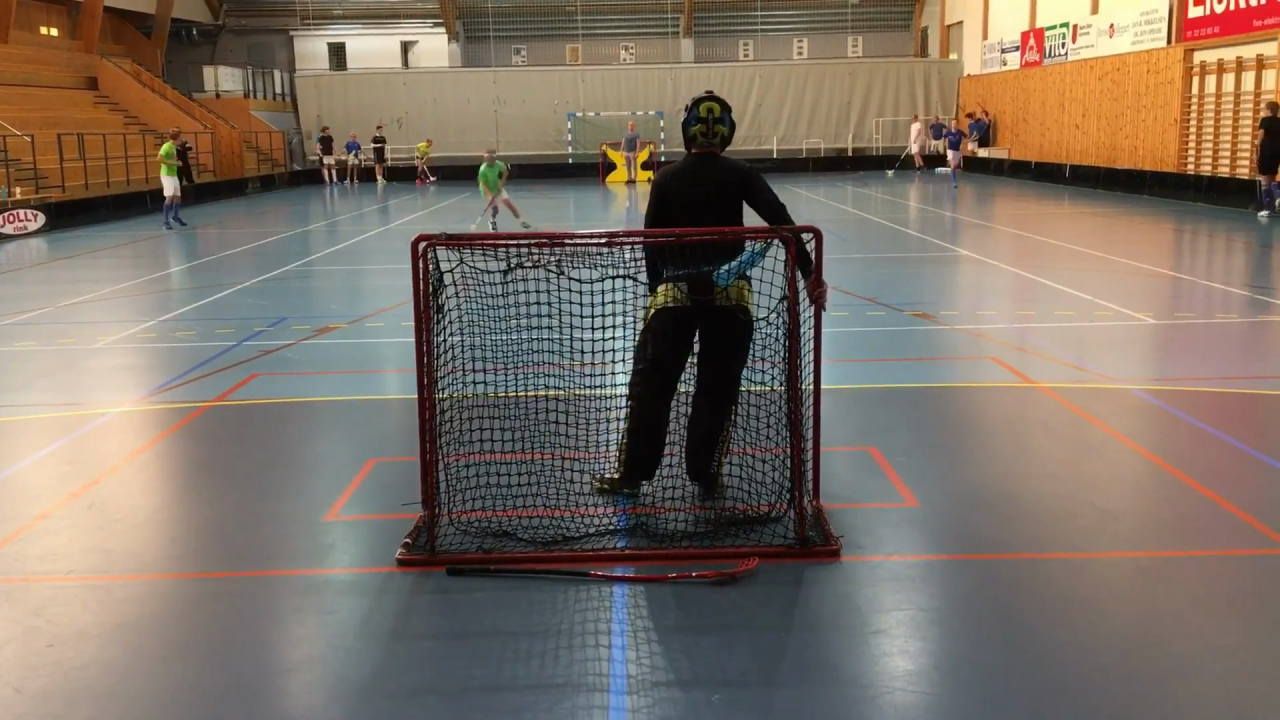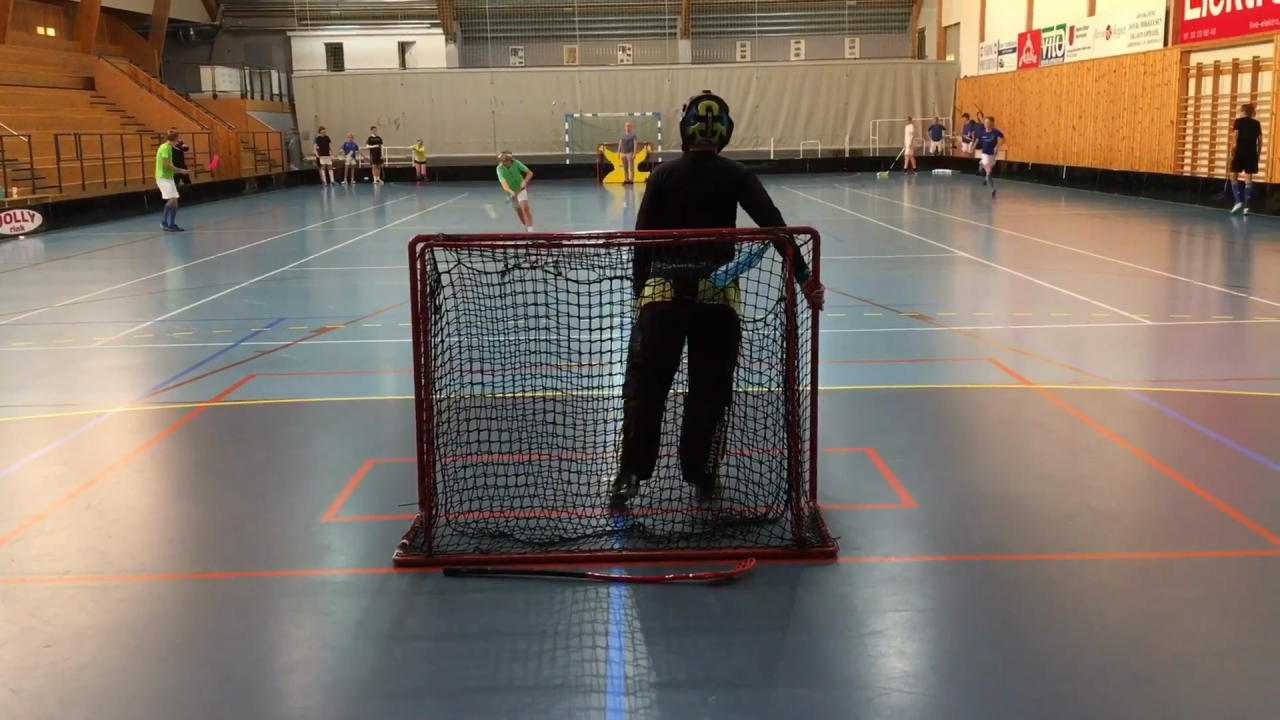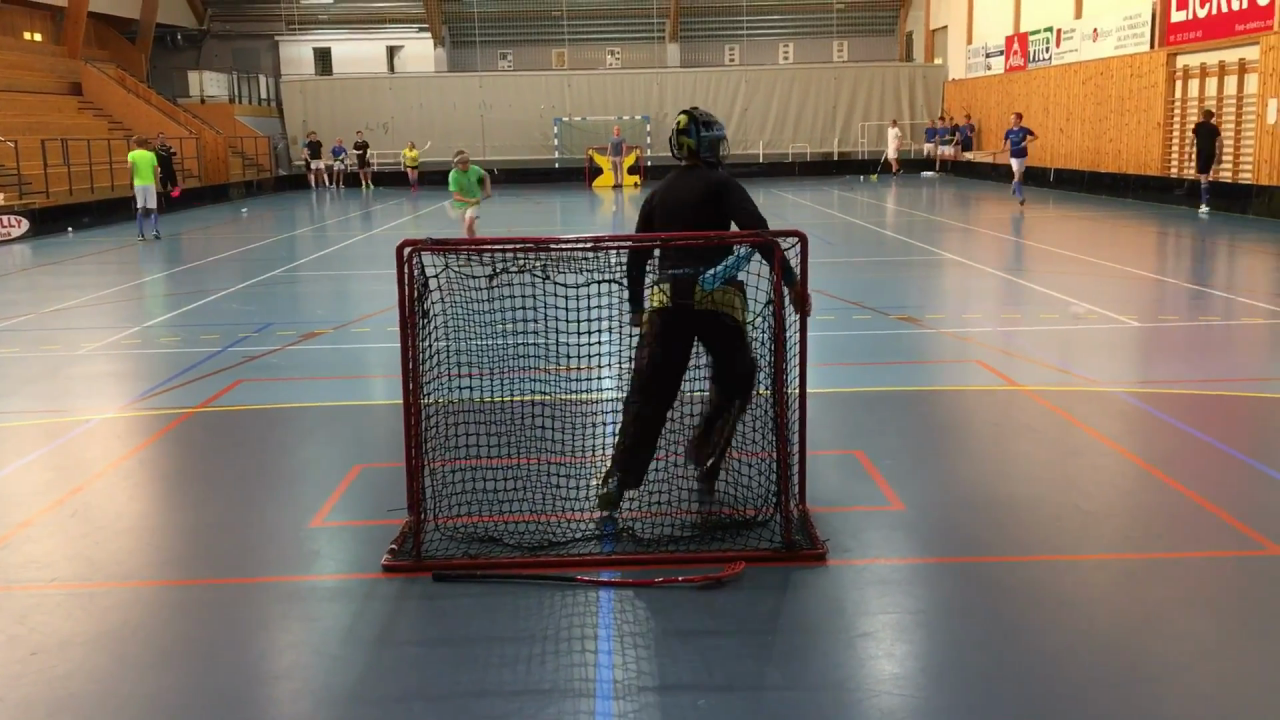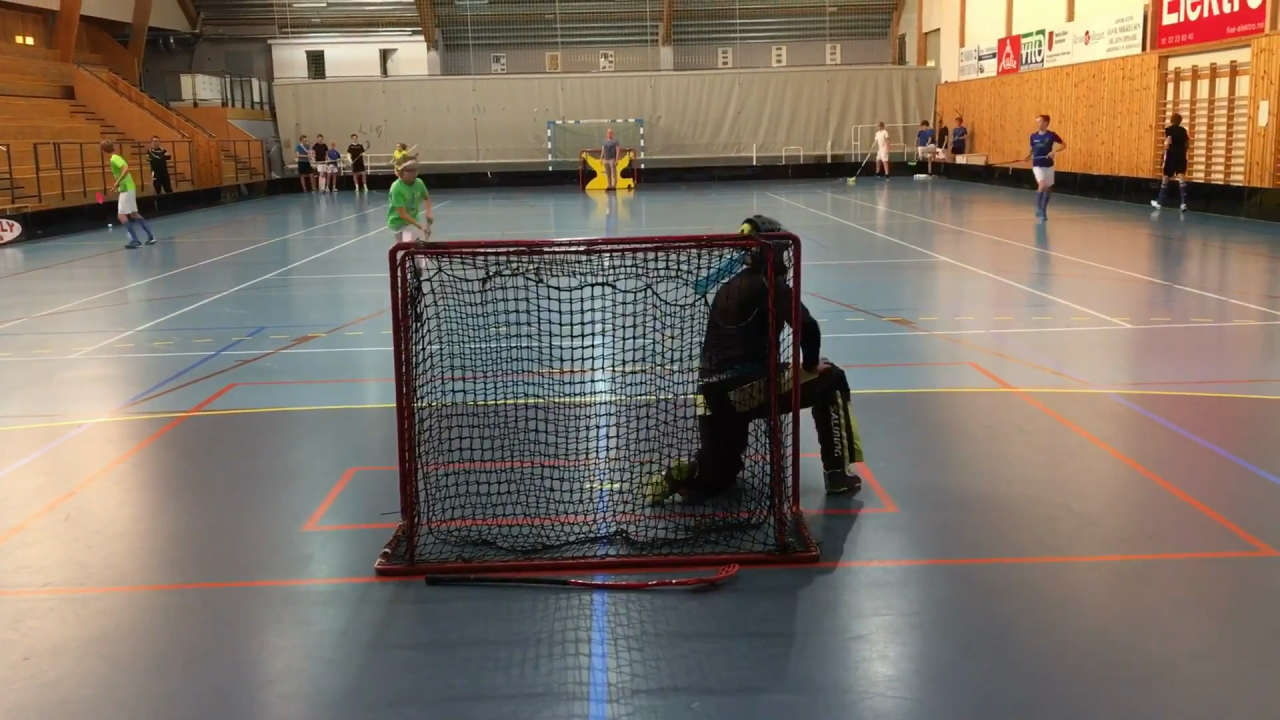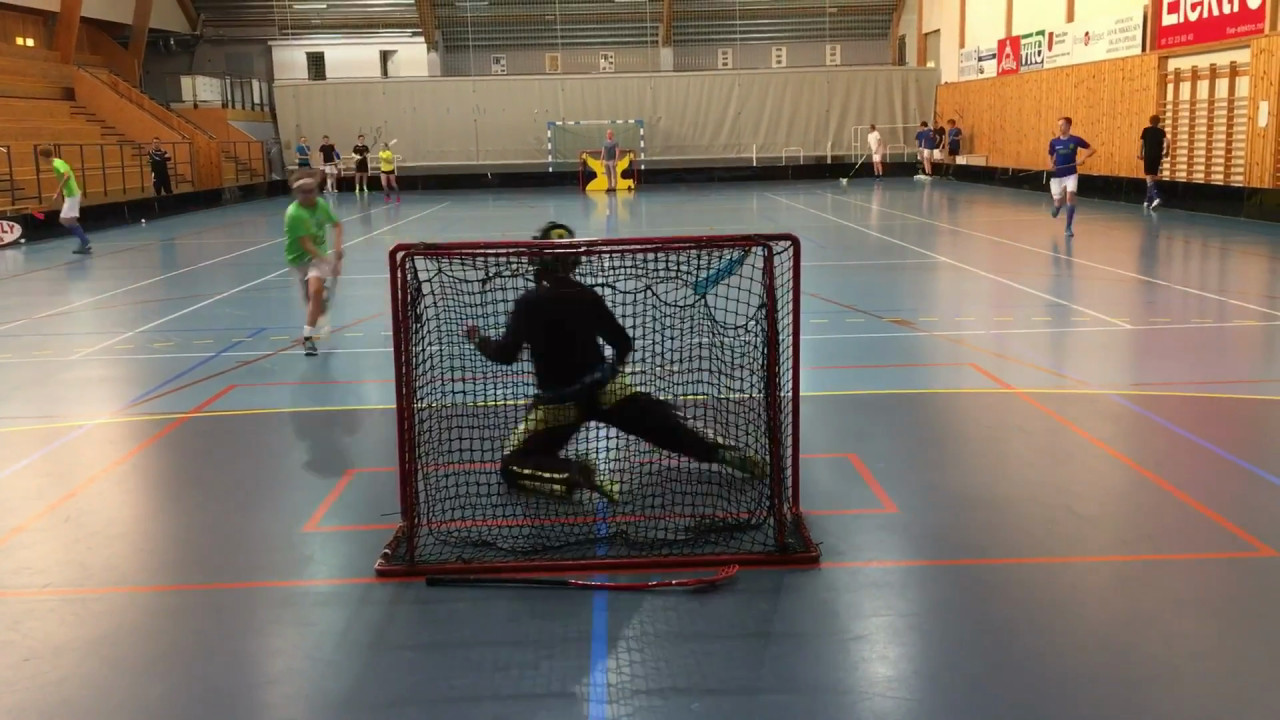
dt=0.3s
person 1, frame 1
left shoulder: (667, 178)
right shoulder: (740, 175)
left elbow: (652, 241)
right elbow: (781, 222)
left wrist: (657, 287)
right wrist: (809, 274)
left hip: (675, 292)
right hip: (728, 293)
left knee: (651, 386)
right knee: (717, 389)
left ankle: (631, 473)
right ankle: (704, 475)
person 1, frame 2
left shoulder: (662, 176)
right shoulder: (734, 175)
left elbow: (643, 240)
right elbow: (773, 225)
left wrist: (643, 291)
right wrist: (804, 277)
left hip: (665, 290)
right hip: (715, 291)
left knee: (644, 385)
right knee: (710, 389)
left ankle: (630, 476)
right ankle: (701, 477)
person 1, frame 3
left shoulder: (659, 193)
right shoulder: (719, 182)
left elbow: (637, 256)
right elbow: (756, 230)
left wrist: (636, 308)
right wrist: (792, 281)
left hip: (668, 298)
right hip: (716, 295)
left knee: (649, 394)
right knee: (735, 382)
left ankle: (619, 479)
right ankle: (706, 463)
person 1, frame 4
left shoulder: (725, 288)
right shoulder: (767, 283)
right elbow: (807, 327)
right wrist: (810, 364)
left hip: (713, 394)
right hip: (752, 385)
left knee: (716, 472)
right knee: (830, 381)
left ankle: (686, 475)
right ankle: (837, 473)
person 1, frame 5
left shoulder: (529, 301)
right shoulder: (588, 296)
left elbow: (506, 353)
right elbow: (622, 341)
left wrist: (479, 341)
right wrist: (617, 365)
left hip: (558, 401)
right hip: (605, 387)
left knee: (513, 466)
right knee: (665, 426)
left ankle: (570, 476)
right ankle: (724, 453)
